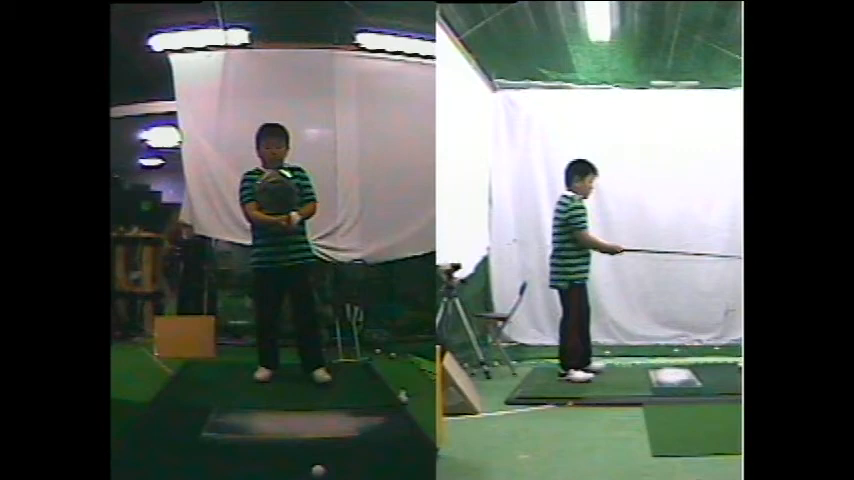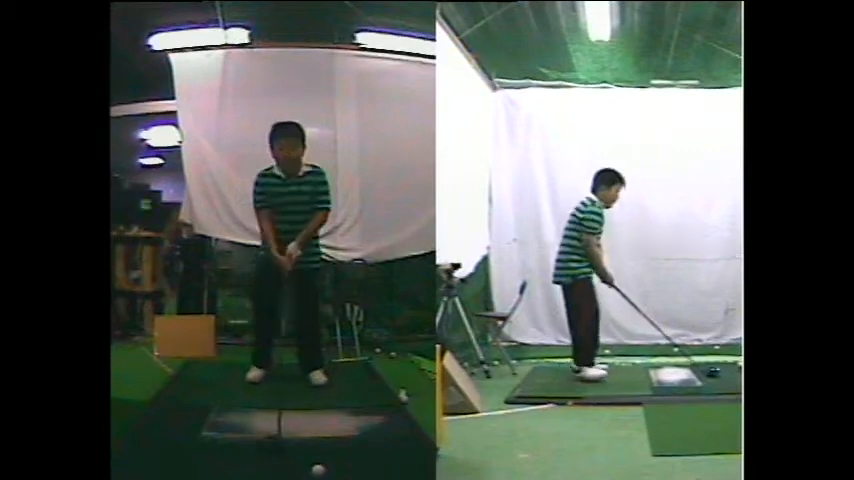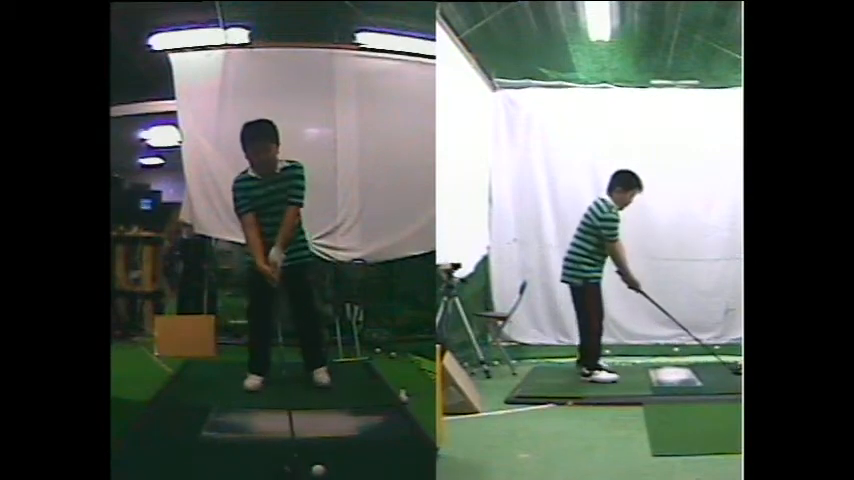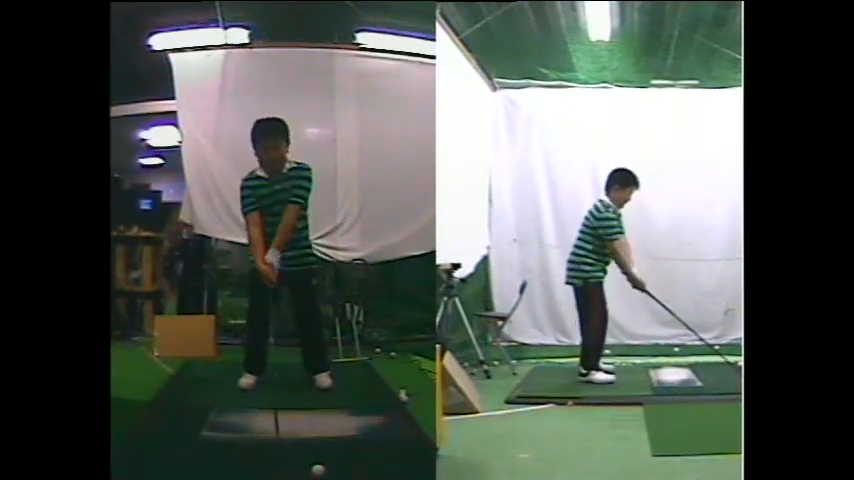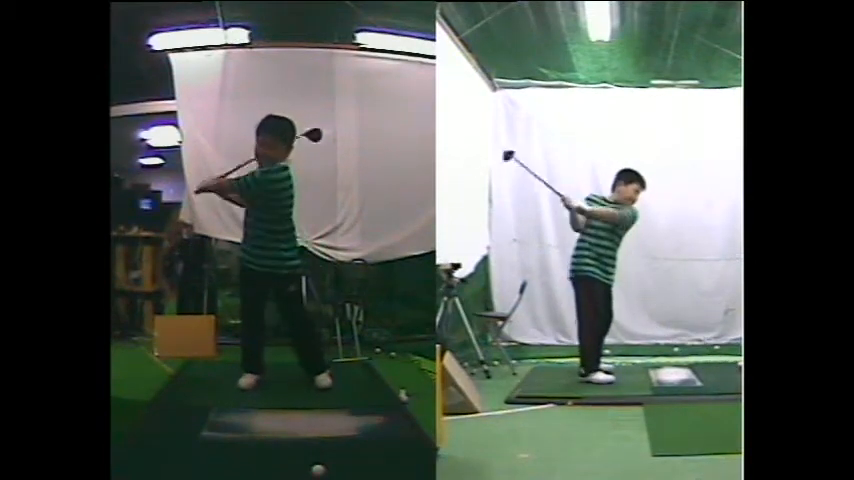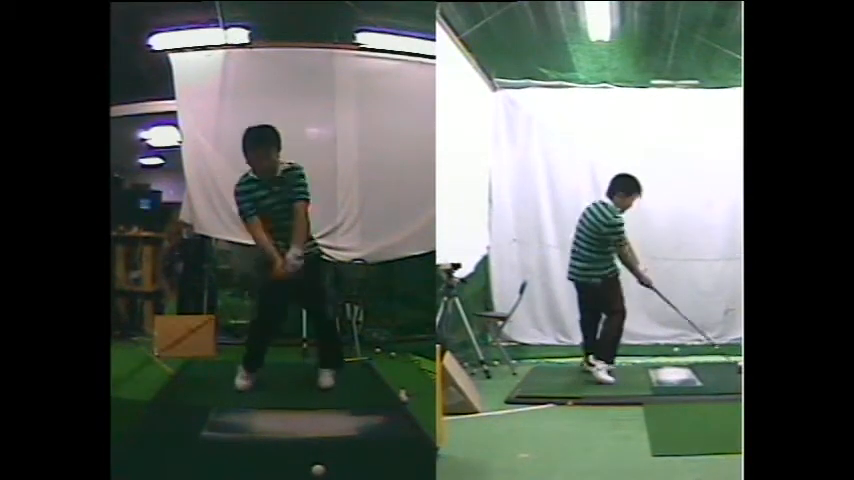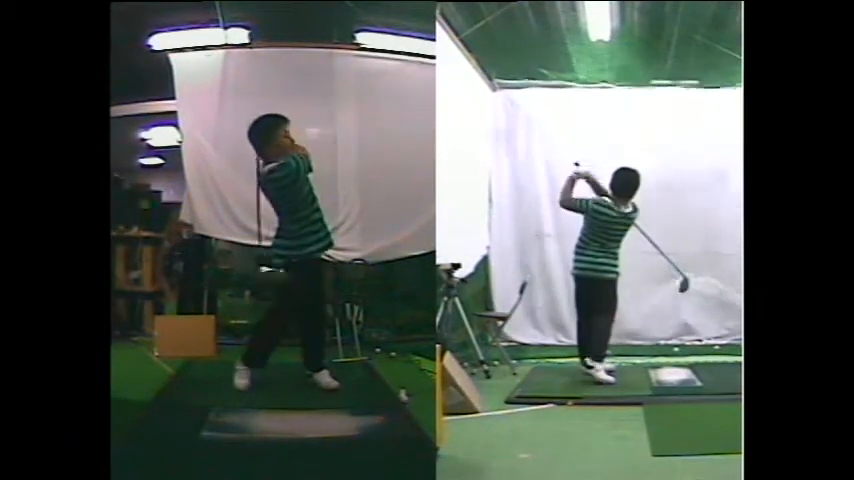
dt=0.5s
person 1, frame 1
left shoulder: (298, 174)
right shoulder: (250, 178)
left elbow: (311, 205)
right elbow: (250, 212)
left wrist: (295, 216)
right wrist: (275, 220)
left hip: (299, 254)
right hip: (264, 256)
left knee: (305, 309)
right knee: (266, 312)
left ankle: (315, 364)
right ankle: (267, 363)
person 1, frame 2
left shoulder: (317, 176)
right shoulder: (264, 179)
left elbow: (322, 214)
right elbow: (264, 220)
left wrist: (297, 246)
right wrist: (276, 254)
left hip: (307, 255)
right hip: (271, 255)
left knee: (308, 312)
right knee: (264, 308)
left ankle: (313, 365)
right ankle: (260, 363)
person 1, frame 3
left shoulder: (294, 170)
right shoulder: (241, 184)
left elbow: (291, 213)
right elbow: (250, 225)
left wrist: (277, 251)
right wrist: (260, 262)
left hip: (295, 255)
right hip: (259, 259)
left knee: (306, 311)
right knee: (259, 315)
left ankle: (317, 365)
right ankle: (257, 369)
person 1, frame 4
left shoulder: (301, 172)
right shoulder: (249, 183)
left elbow: (291, 214)
right elbow: (254, 224)
left wrist: (276, 252)
right wrist: (260, 260)
left hip: (299, 259)
right hip: (262, 260)
left knee: (308, 316)
right knee: (257, 317)
left ankle: (319, 369)
right ankle: (253, 369)
person 1, frame 5
left shoulder: (273, 176)
right shoulder: (264, 172)
left elbow: (229, 185)
right elbow: (246, 199)
left wrist: (208, 185)
right wrist: (217, 185)
left hip: (282, 263)
right hip: (253, 259)
left knee: (296, 316)
right knee: (251, 316)
left ankle: (318, 368)
right ankle: (253, 368)
person 1, frame 6
left shoulder: (294, 172)
right shoulder: (244, 188)
left elbow: (300, 214)
right elbow: (256, 227)
left wrist: (295, 252)
right wrist: (276, 258)
left hip: (305, 255)
right hip: (273, 259)
left knee: (320, 313)
right knee: (266, 315)
left ankle: (328, 365)
right ankle: (249, 367)
person 1, frame 7
left shoulder: (268, 172)
right shoulder: (289, 169)
right elbow: (302, 155)
right wrist: (290, 148)
left hip: (305, 253)
right hip: (294, 257)
left knee: (313, 313)
right knee: (282, 313)
left ankle: (315, 366)
right ankle: (247, 364)
person 2, frame 1
left shoulder: (566, 203)
right shoulder: (574, 205)
right elbow: (583, 238)
left wrist: (602, 247)
right wrist: (609, 247)
left hip: (572, 272)
right hip: (570, 273)
left knee: (581, 316)
right knee: (573, 318)
left ankle: (583, 360)
right ankle: (568, 368)
person 2, frame 2
left shoulder: (590, 207)
right shoulder: (593, 209)
left elbow: (595, 245)
right elbow: (589, 245)
left wrist: (601, 270)
right wrist: (603, 272)
left hip: (572, 270)
right hip: (575, 270)
left knee: (580, 316)
right knee: (588, 314)
left ankle: (583, 361)
right ankle: (583, 364)
person 2, frame 3
left shoulder: (602, 205)
right shoulder: (608, 213)
left elbow: (616, 244)
right elbow: (613, 249)
left wrist: (624, 271)
right wrist: (629, 276)
left hip: (579, 270)
right hip: (584, 272)
left knee: (589, 317)
right knee: (593, 318)
left ankle: (587, 358)
right ankle: (590, 368)
person 2, frame 4
left shoulder: (613, 212)
right shoulder: (604, 213)
left elbow: (623, 242)
right elbow: (614, 249)
left wrist: (631, 269)
right wrist: (632, 275)
left hip: (589, 272)
right hip: (585, 273)
left knee: (595, 318)
right knee: (596, 319)
left ankle: (591, 361)
right ankle: (588, 369)
person 2, frame 5
left shoulder: (630, 214)
right shoulder: (592, 200)
left elbow: (611, 215)
right elbow: (578, 225)
left wrist: (585, 208)
right wrist: (572, 209)
left hip: (605, 273)
right hip: (585, 269)
left knee: (604, 318)
right knee: (590, 319)
left ankle: (592, 361)
right ankle: (588, 369)
person 2, frame 6
left shoulder: (598, 208)
right shoulder: (613, 220)
right elbow: (624, 253)
left wrist: (636, 268)
right wrist: (640, 275)
left hip: (581, 272)
right hip: (601, 274)
left knee: (590, 316)
right knee: (616, 314)
left ankle: (592, 358)
right ankle: (599, 360)
person 2, frame 7
left shoulder: (599, 207)
right shoulder: (631, 211)
left elbow: (564, 201)
right elbow: (609, 200)
left wrist: (573, 178)
right wrist: (593, 182)
left hip: (583, 269)
right hip: (606, 271)
left knee: (585, 315)
right knee: (604, 315)
left ankle: (589, 359)
right ankle: (593, 360)
